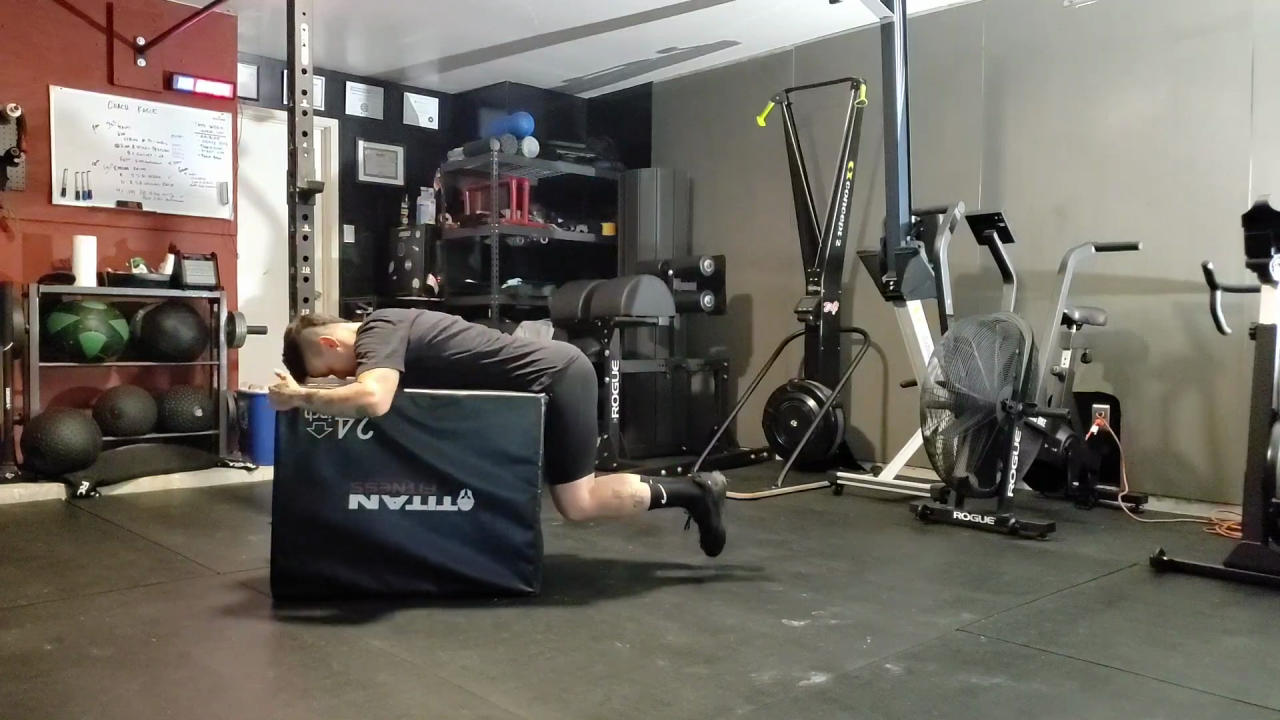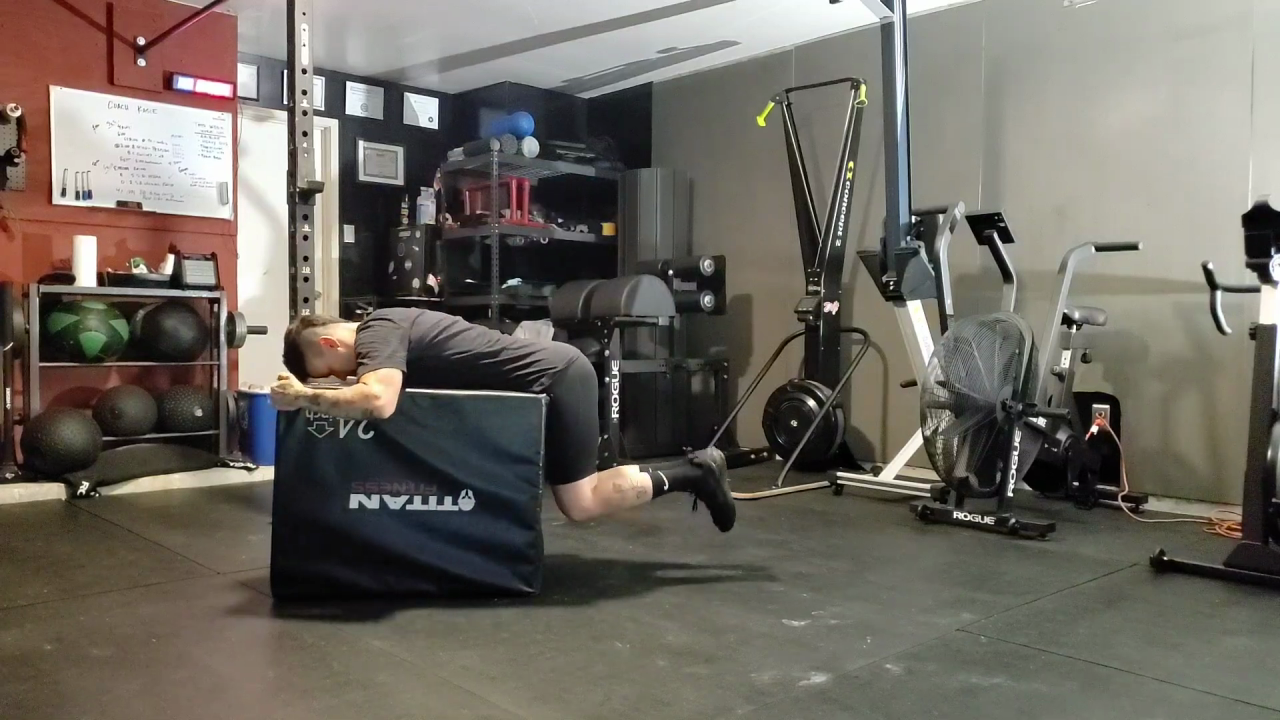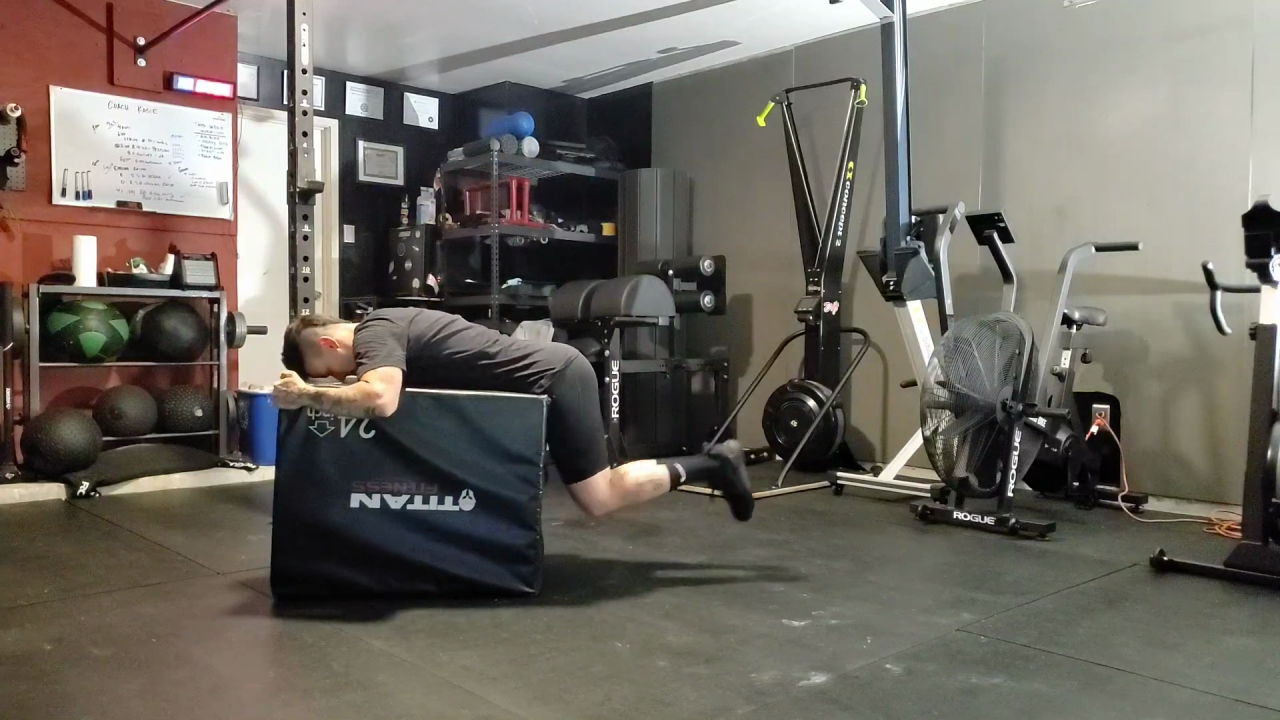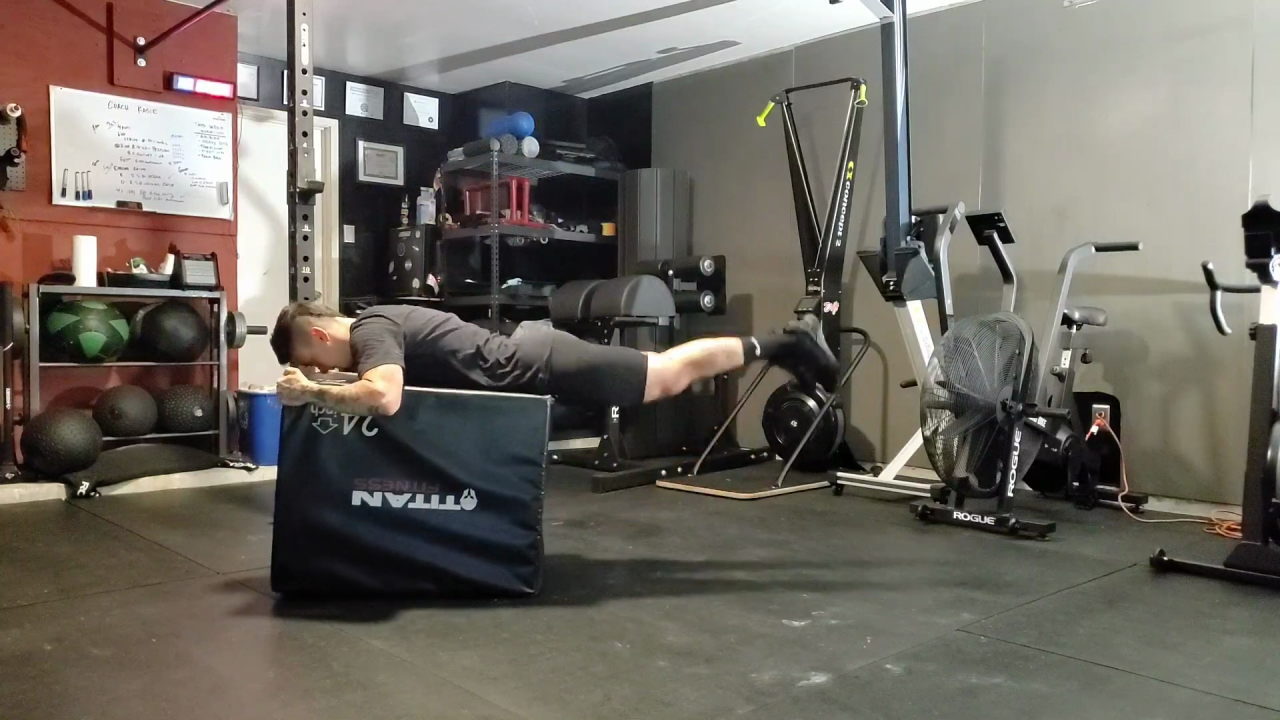
dt=0.5s
person 1, frame 1
left shoulder: (378, 332)
right shoulder: (386, 328)
left elbow: (373, 401)
left wrist: (300, 397)
left hip: (556, 378)
right hip: (554, 372)
left knee: (577, 503)
right knee: (578, 492)
left ankle: (695, 492)
right ankle: (690, 491)
person 1, frame 2
left shoulder: (376, 333)
right shoulder: (386, 328)
left elbow: (379, 401)
left wrist: (305, 397)
right wrist: (317, 392)
left hip: (556, 378)
right hip: (553, 373)
left knee: (580, 504)
right knee: (580, 492)
left ankle: (694, 473)
right ankle: (690, 471)
person 1, frame 3
left shoulder: (373, 333)
right shoulder: (385, 328)
left elbow: (380, 400)
right elbow: (390, 387)
left wrist: (307, 395)
right wrist: (319, 392)
left hip: (553, 380)
right hip: (550, 372)
left knee: (598, 498)
right knee: (598, 486)
left ankle: (710, 466)
right ankle: (706, 464)
person 1, frame 4
left shoulder: (370, 331)
right shoulder: (378, 327)
left elbow: (384, 398)
right elbow: (382, 386)
left wrist: (310, 393)
right wrist: (319, 384)
left hip: (543, 369)
right hip: (532, 362)
left knee: (672, 375)
right knee: (668, 373)
left ankle: (784, 343)
right ankle: (784, 344)
